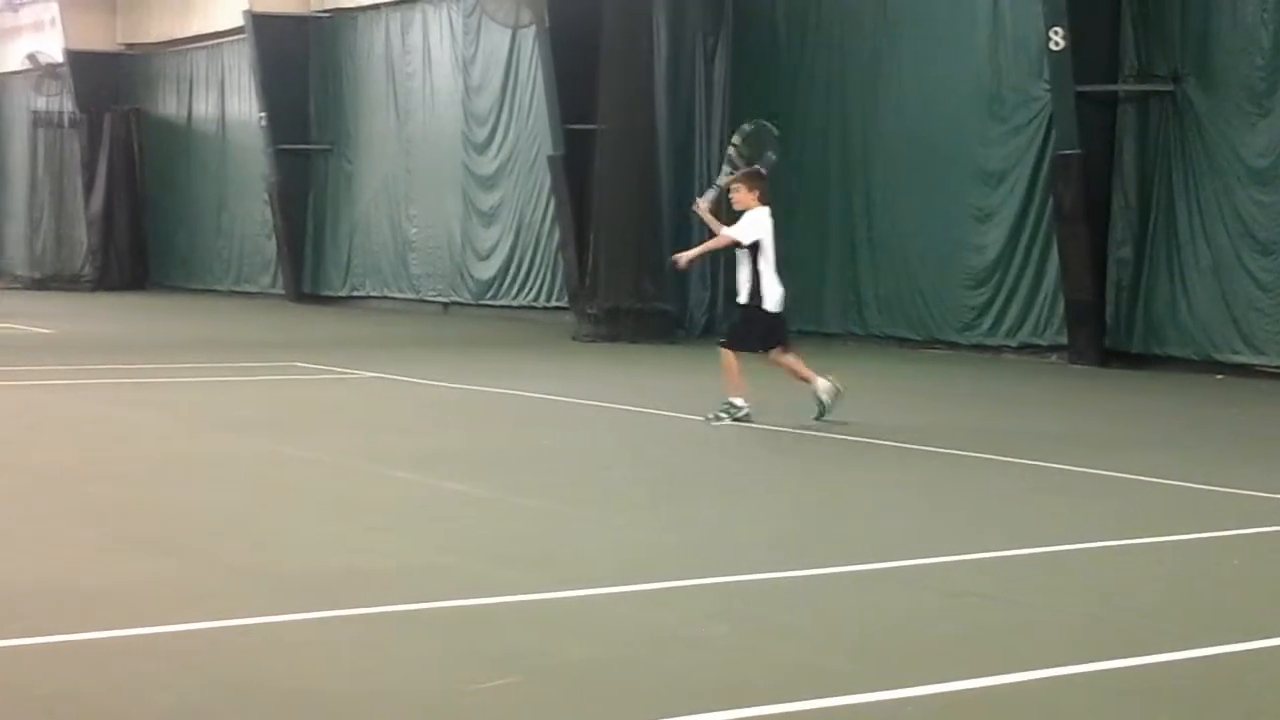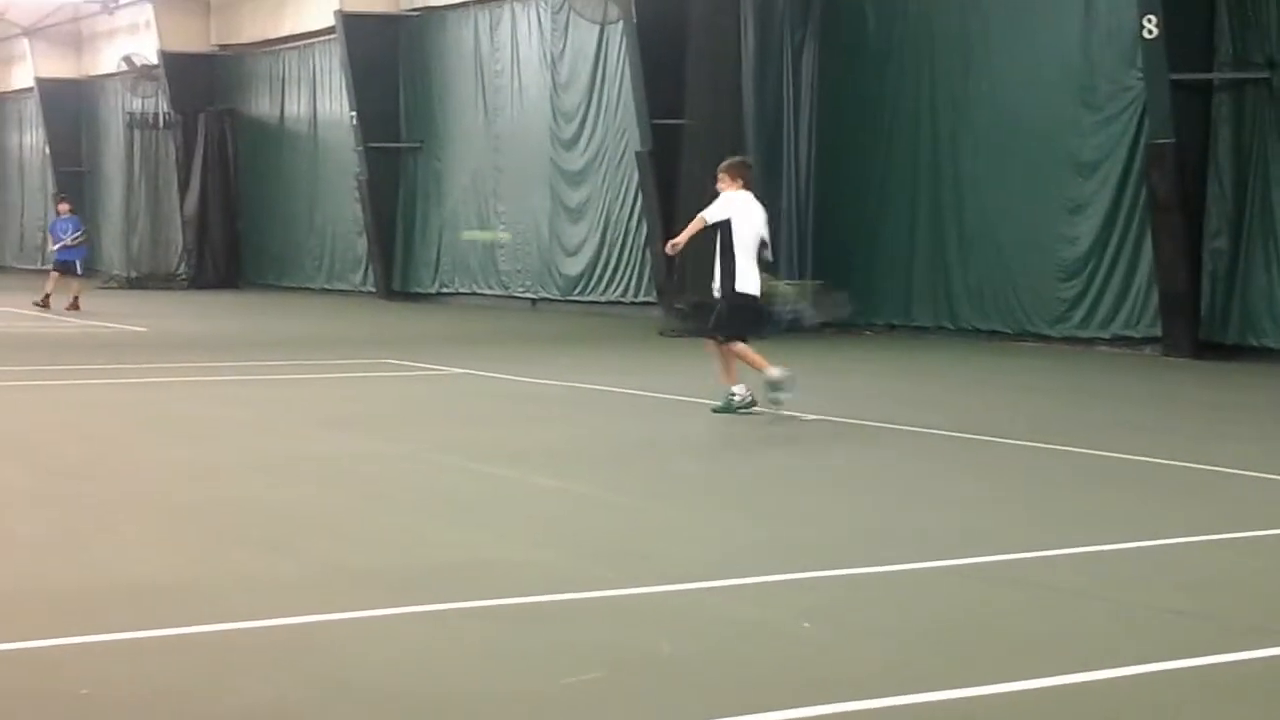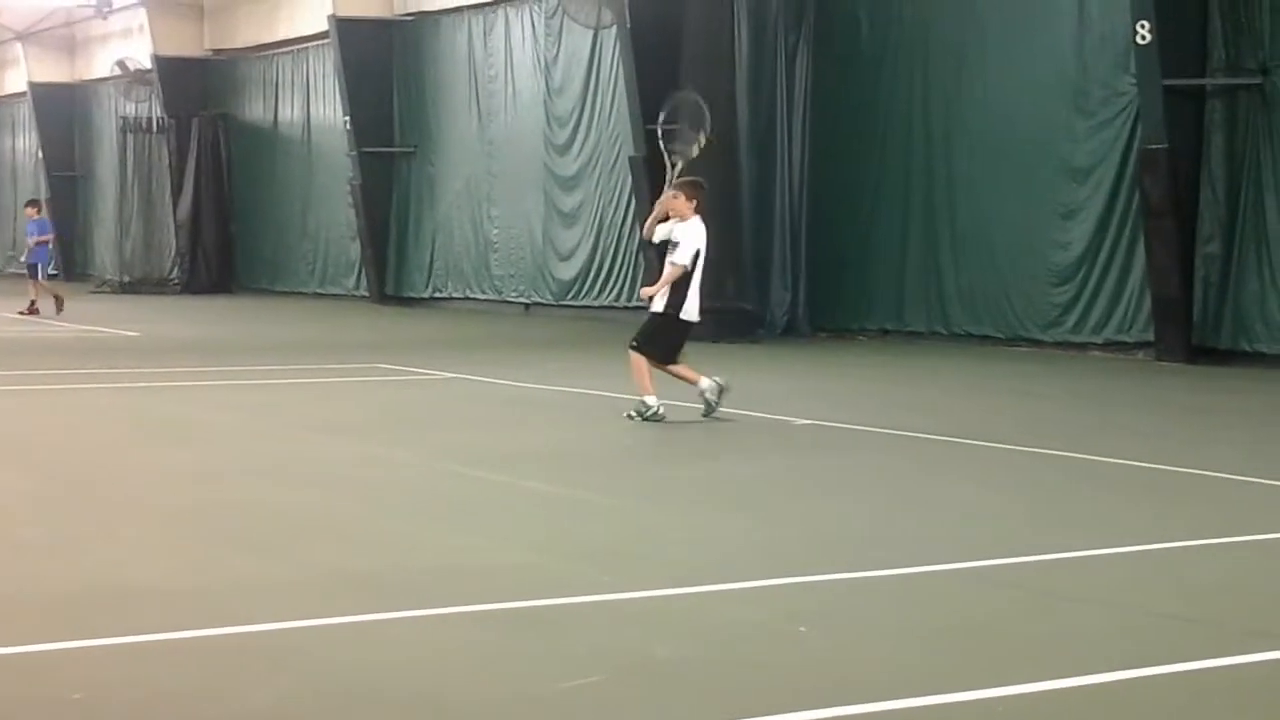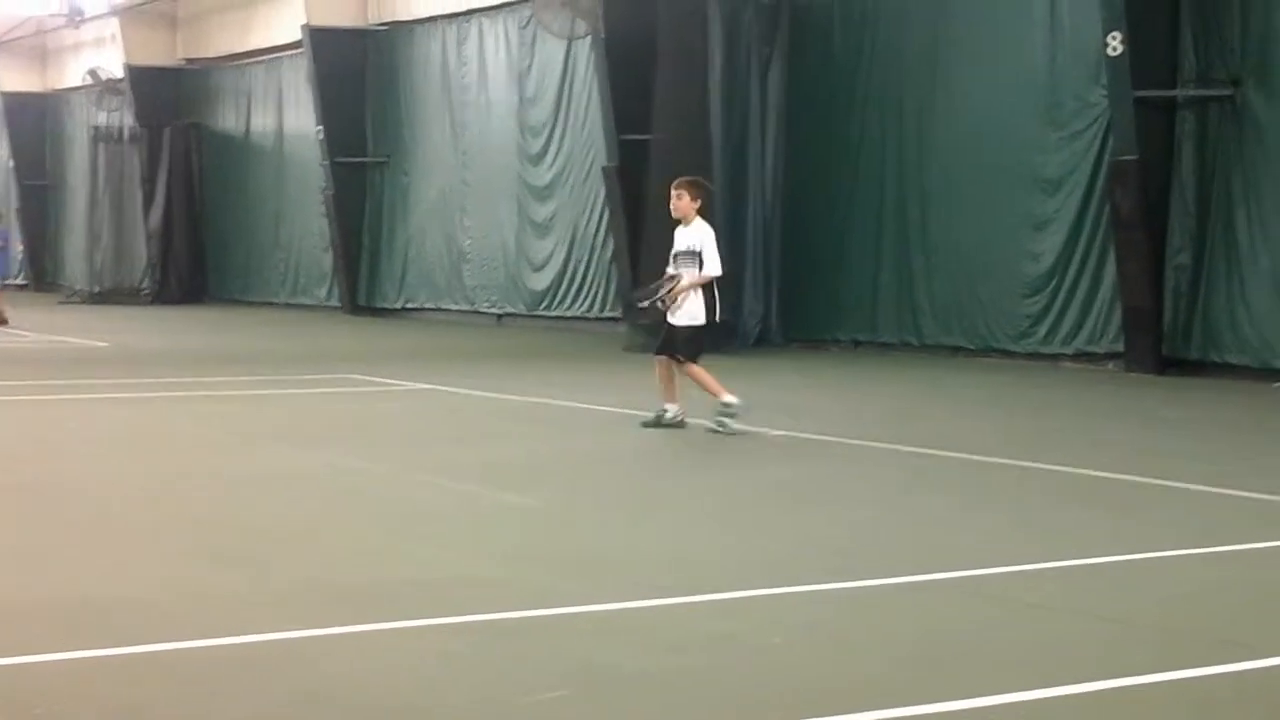
dt=0.5s
person 1, frame 1
left shoulder: (755, 219)
right shoulder: (757, 219)
left elbow: (730, 239)
right elbow: (726, 234)
left wrist: (694, 253)
right wrist: (707, 216)
left hip: (757, 300)
right hip: (766, 299)
left knee: (727, 348)
right knee: (777, 353)
left ankle: (737, 405)
right ankle: (823, 387)
person 1, frame 2
left shoulder: (730, 199)
right shoulder: (758, 209)
left elbow: (705, 217)
right elbow: (764, 250)
left wrist: (682, 237)
left hip: (735, 286)
right hip: (746, 286)
left knee: (729, 341)
right knee: (716, 339)
left ankle: (774, 375)
right ankle: (739, 394)
person 1, frame 3
left shoulder: (694, 228)
right shoulder: (675, 225)
left elbow: (679, 264)
right elbow: (648, 234)
left wrist: (654, 287)
right wrist: (659, 209)
left hip: (674, 306)
right hip: (671, 306)
left knee: (637, 350)
right knee: (661, 360)
left ankle: (650, 404)
right ankle: (709, 386)
person 1, frame 4
left shoulder: (704, 231)
right shoulder: (679, 232)
left elbow: (712, 271)
left wrist: (685, 286)
right wrist: (668, 294)
left hip: (698, 311)
right hip: (679, 309)
left knee: (686, 364)
right knee: (662, 357)
left ankle: (729, 403)
right ankle: (671, 411)
